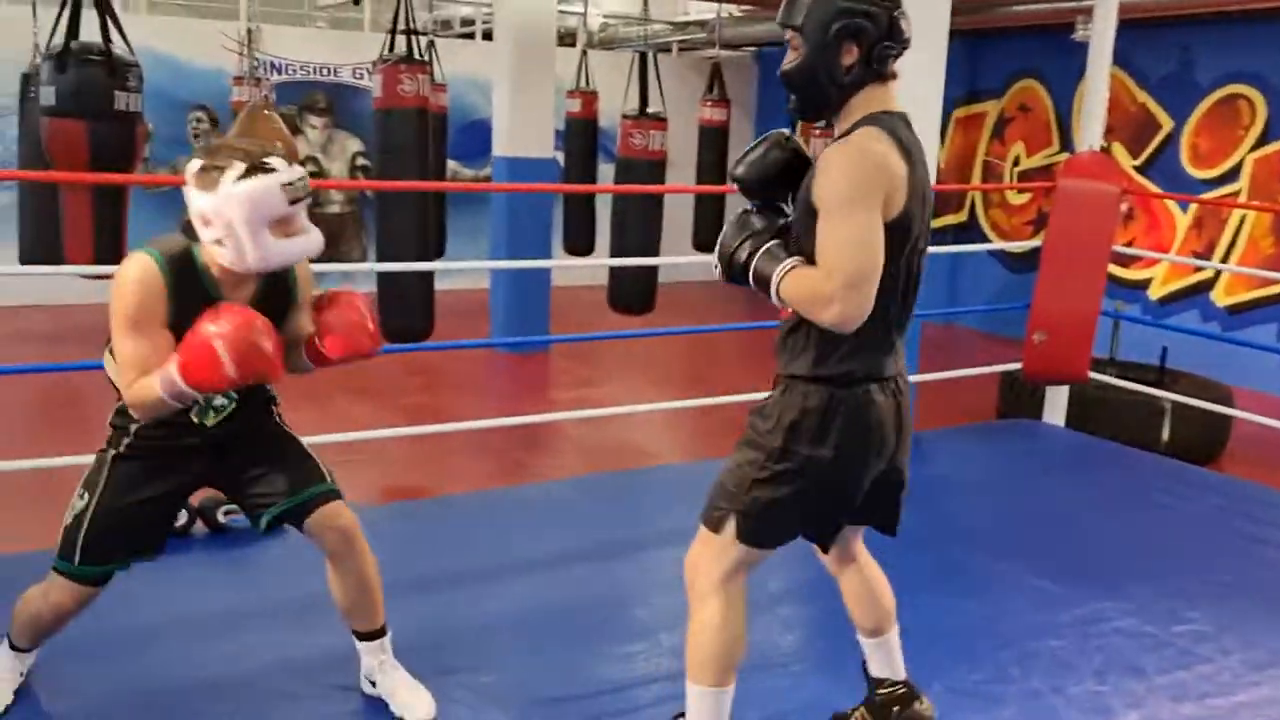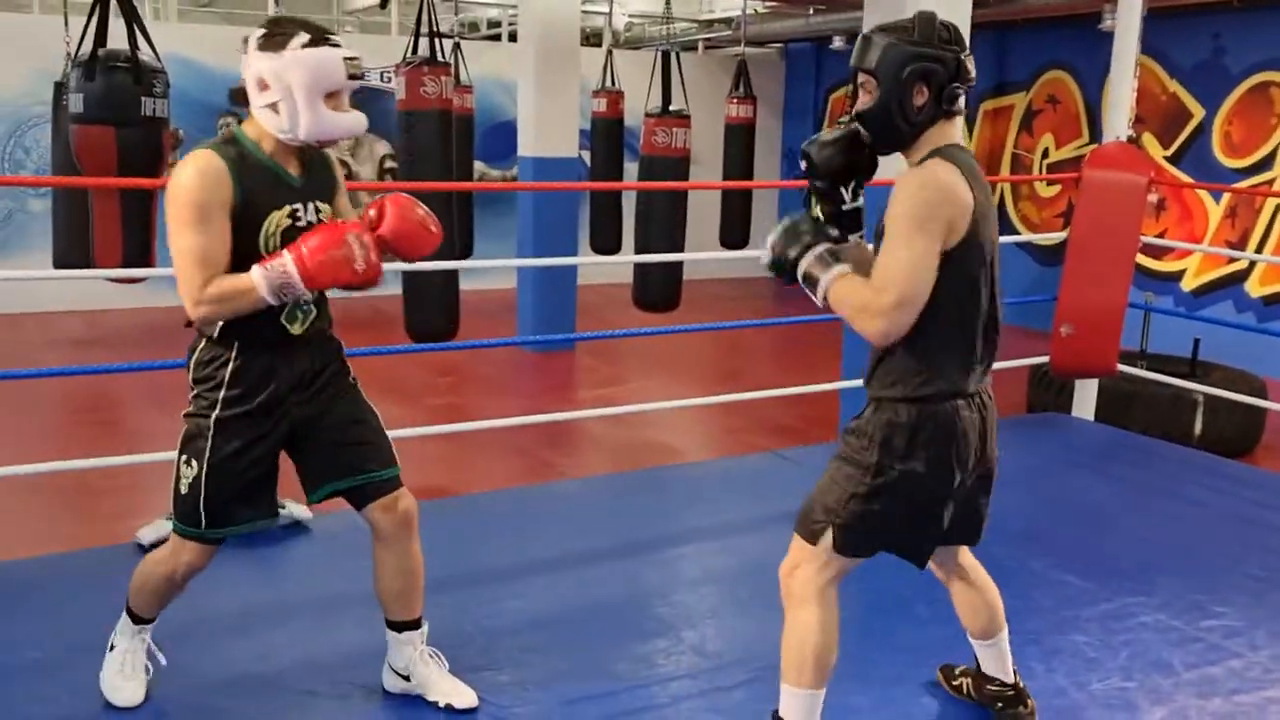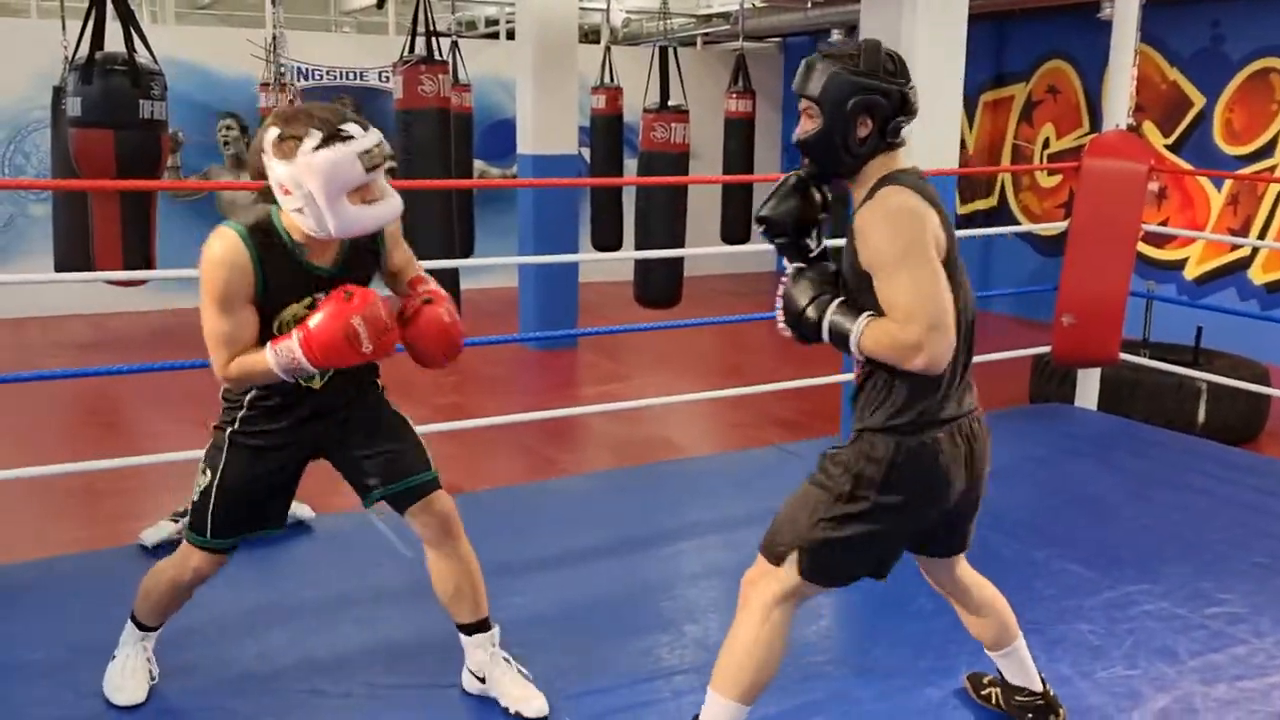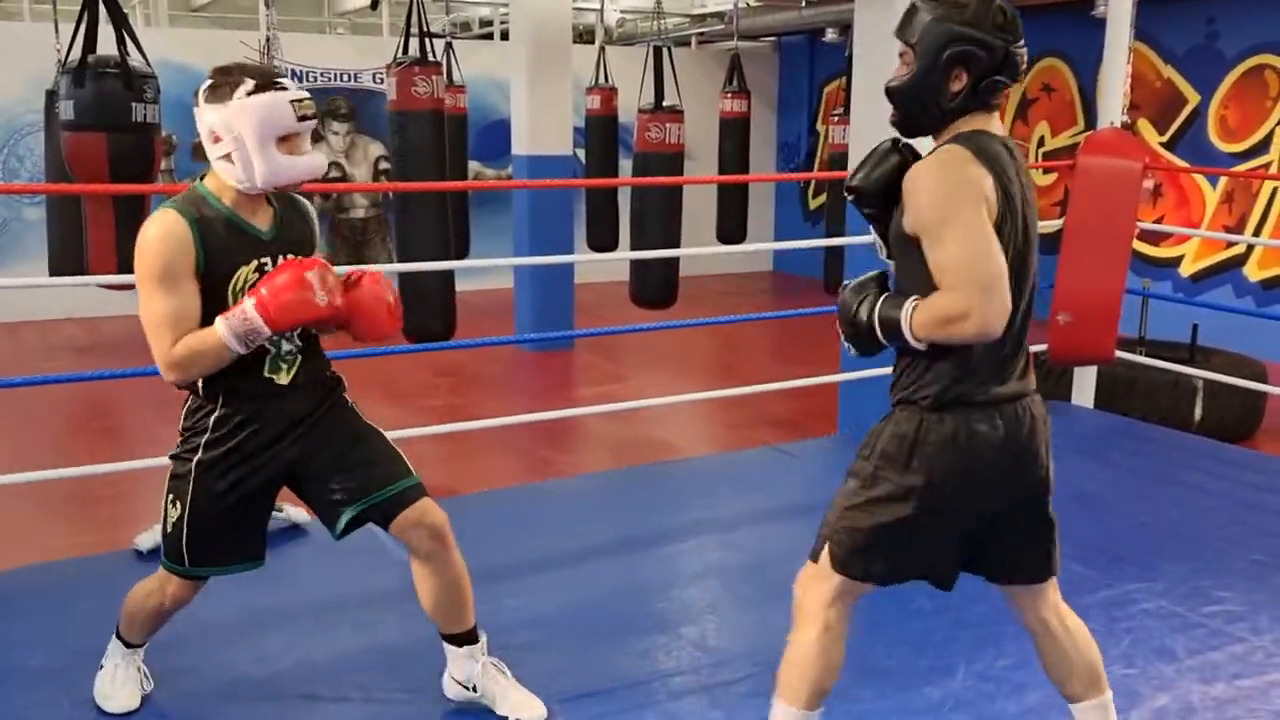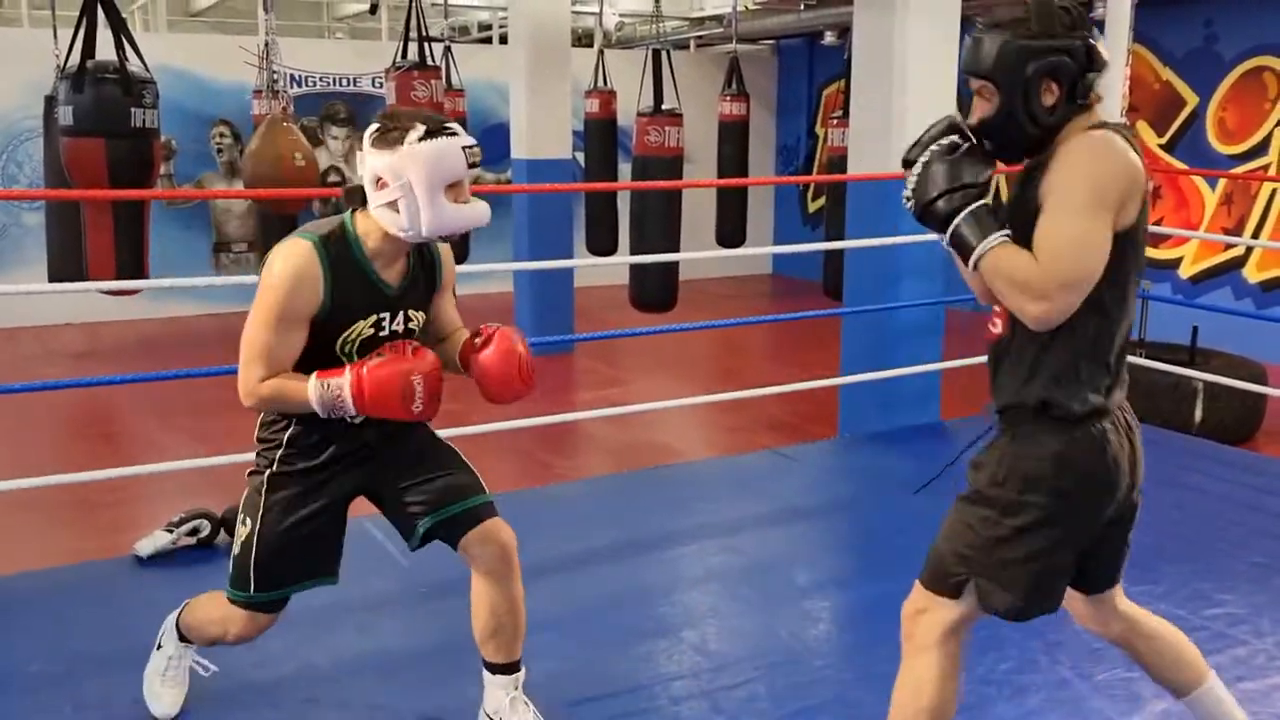
dt=0.5s
person 1, frame 1
left shoulder: (860, 154)
right shoulder: (890, 142)
left elbow: (842, 305)
left wrist: (756, 256)
right wrist: (781, 199)
left hip: (826, 407)
right hip: (869, 399)
left knee: (710, 565)
right knee: (843, 547)
person 1, frame 2
left shoulder: (931, 183)
right shoulder: (951, 175)
left elbow: (880, 317)
right elbow: (883, 283)
left wrist: (809, 256)
right wrist: (832, 202)
left hip: (915, 420)
right hip: (958, 414)
left knee: (806, 574)
right knee: (948, 555)
person 1, frame 3
left shoulder: (891, 212)
right shoulder: (901, 199)
left elbow: (926, 346)
right elbow: (861, 310)
left wrist: (827, 313)
right wrist: (802, 252)
left hip: (898, 450)
right hip: (954, 435)
left knee: (765, 589)
right knee: (947, 567)
person 1, frame 4
left shoulder: (941, 173)
right shoulder: (1003, 164)
left elbow: (980, 310)
left wrist: (878, 313)
right wrist: (890, 218)
left hip: (939, 434)
right hip: (1013, 424)
left knee: (822, 593)
right knee: (1039, 602)
person 1, frame 5
left shoulder: (1095, 160)
right shoulder: (1059, 166)
left elbow: (1042, 301)
right elbow: (1001, 295)
left wrist: (962, 208)
right wrist: (951, 205)
left hip: (1054, 449)
right hip: (1088, 439)
left knee: (930, 619)
right knee: (1103, 611)
person 2, frame 1
left shoulder: (288, 268)
right shoulder: (149, 277)
left elbow: (301, 349)
right elbow: (141, 397)
left wrist: (336, 338)
right wrist: (194, 370)
left hip: (244, 423)
right hip: (156, 438)
left knee: (339, 529)
right knee: (75, 585)
left ankle: (380, 667)
person 2, frame 2
left shoulder: (318, 163)
right shoulder: (206, 172)
left elbow: (351, 258)
right elbow: (203, 302)
left wrist: (390, 234)
right wrist: (293, 268)
left hip: (318, 369)
right hip: (239, 383)
left knee: (396, 513)
right knee: (194, 549)
left ankle: (409, 661)
right ankle: (131, 634)
person 2, frame 3
left shoulder: (371, 224)
right shoulder: (237, 251)
left elbow: (406, 277)
right elbow: (231, 368)
left wrist: (430, 305)
right wrist: (308, 347)
left hip: (348, 392)
right hip: (268, 405)
left knee: (438, 516)
right knee: (203, 557)
left ankle: (485, 662)
right ankle: (136, 640)
person 2, frame 4
left shoulder: (298, 211)
right shoulder: (172, 231)
right elbow: (176, 364)
left wrist: (351, 302)
right wrist: (260, 314)
left hip: (317, 405)
right hip: (229, 426)
left knee: (429, 527)
right knee: (178, 584)
left ankle: (470, 667)
right ankle: (124, 652)
person 2, frame 5
left shoulder: (432, 256)
right shoulder: (303, 264)
left elbow: (444, 339)
right elbow: (256, 388)
left wrist: (480, 356)
right wrist: (352, 389)
left hip: (394, 429)
right hip: (306, 444)
left knee: (495, 547)
right knee: (251, 616)
right ankle: (180, 634)
